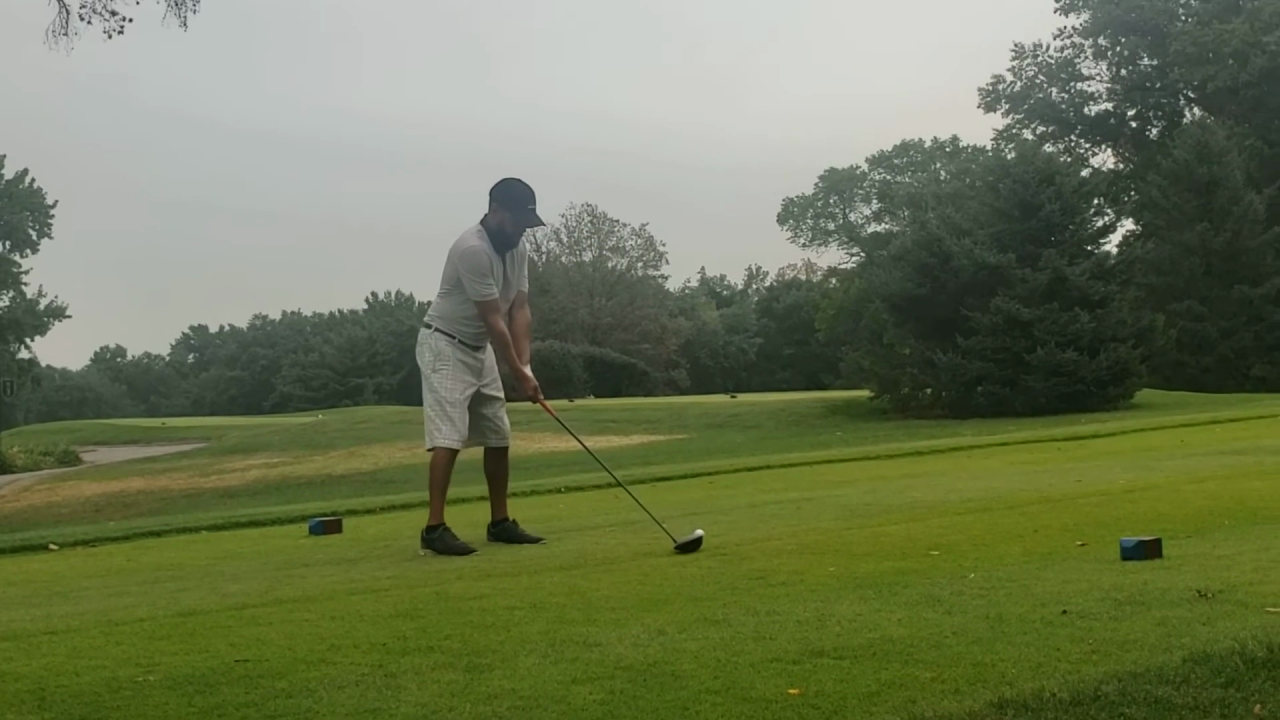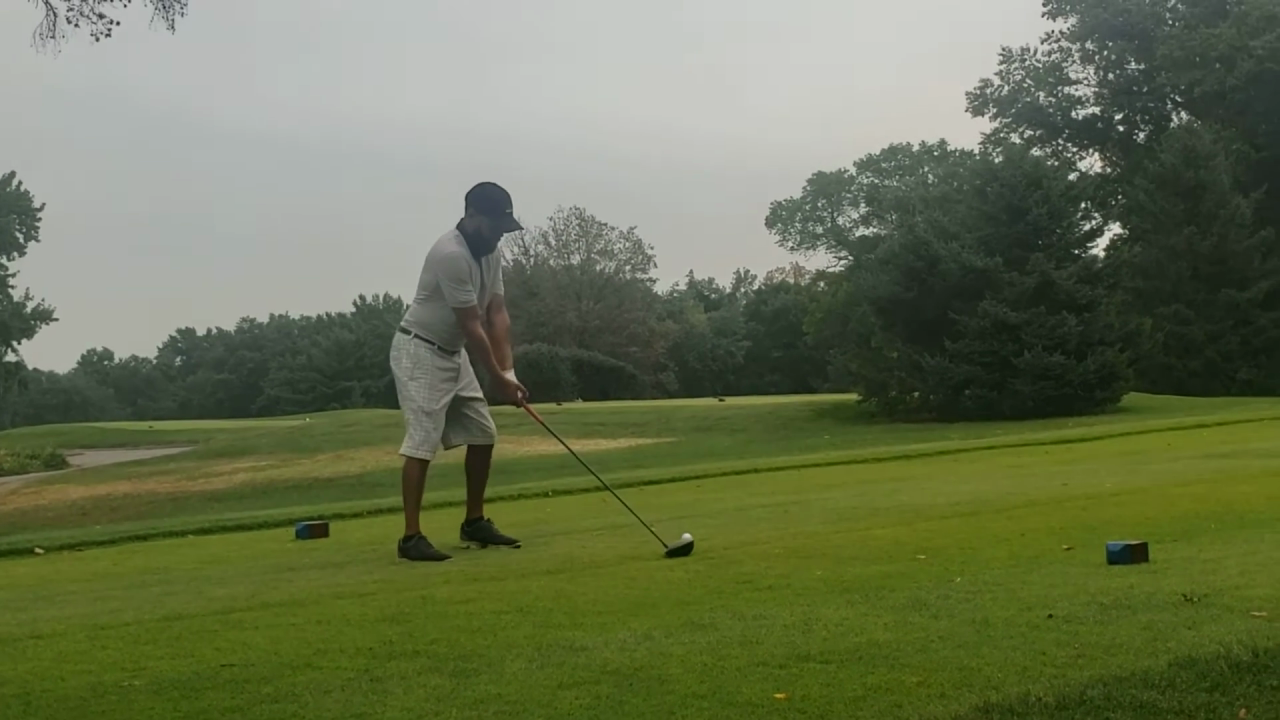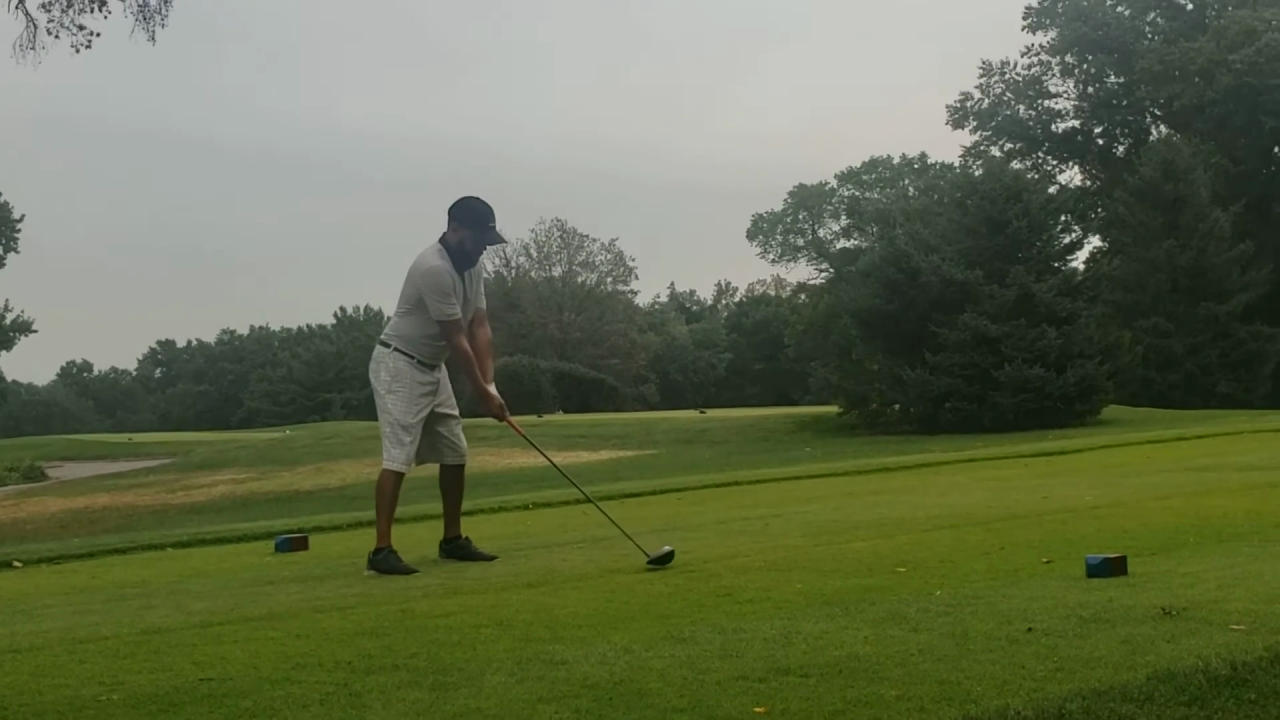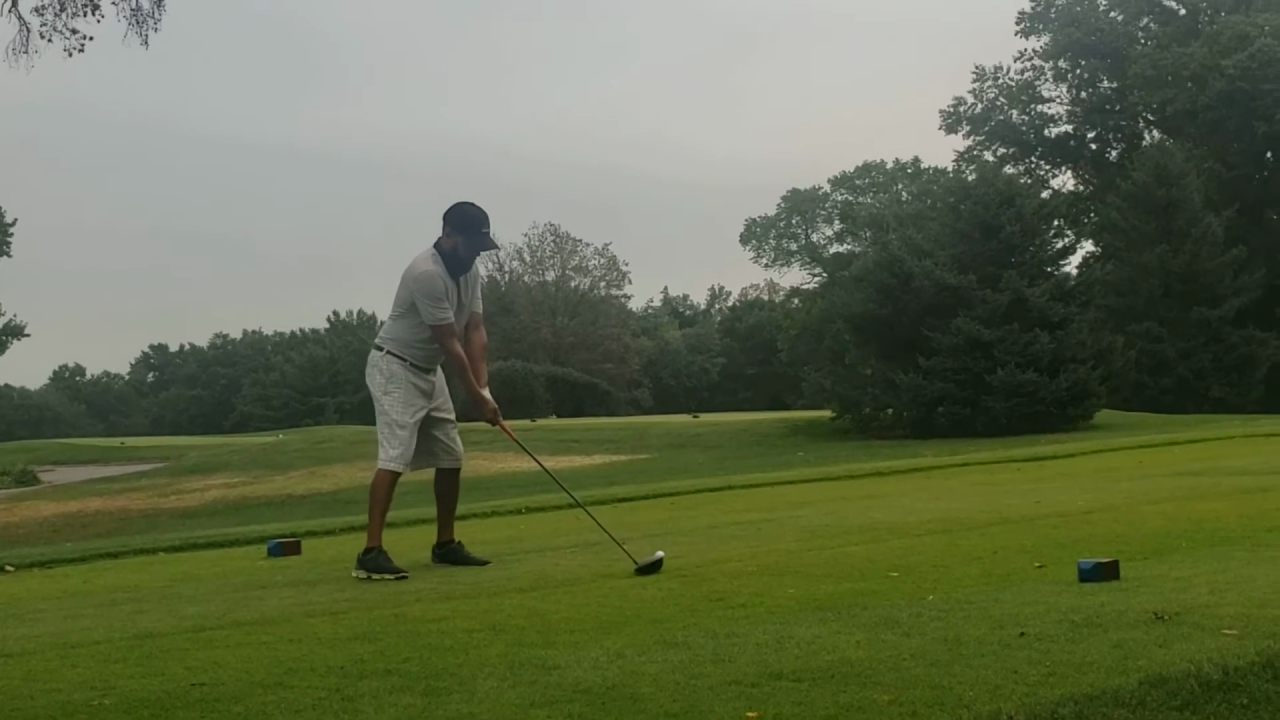
dt=0.5s
person 1, frame 1
left shoulder: (518, 249)
right shoulder: (472, 249)
left elbow: (520, 310)
right elbow: (494, 319)
left wrist: (526, 366)
right wrist: (519, 375)
left hip: (479, 349)
right hip: (445, 346)
left knee: (497, 436)
right knee: (450, 436)
left ankle: (500, 522)
right ankle: (434, 528)
person 1, frame 2
left shoulder: (490, 252)
right shoulder: (450, 255)
left elbow: (496, 314)
right elbow: (471, 326)
left wrist: (509, 371)
right wrist: (499, 380)
left hip: (453, 353)
right hip: (420, 352)
left knee: (482, 434)
right knee: (421, 443)
left ankle: (474, 522)
right ankle: (411, 537)
person 1, frame 3
left shoulder: (472, 267)
right shoulder: (434, 268)
left elbow: (479, 328)
right elbow: (457, 339)
left wrist: (490, 384)
right wrist: (483, 394)
left hip: (431, 367)
right hip: (399, 365)
left knee: (454, 453)
right knee: (398, 457)
left ankle: (453, 539)
right ankle: (381, 550)
person 1, frame 4
left shoulder: (469, 271)
right shoulder: (427, 273)
left elbow: (475, 332)
right elbow: (450, 343)
left wrist: (485, 388)
right wrist: (477, 397)
left hip: (428, 371)
right hip: (395, 368)
left knee: (450, 457)
right knee: (395, 457)
left ankle: (445, 544)
right ankle: (371, 551)
